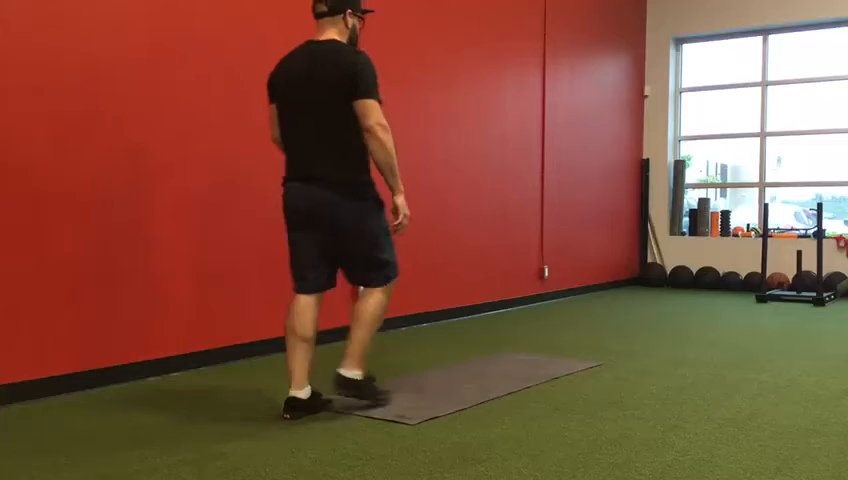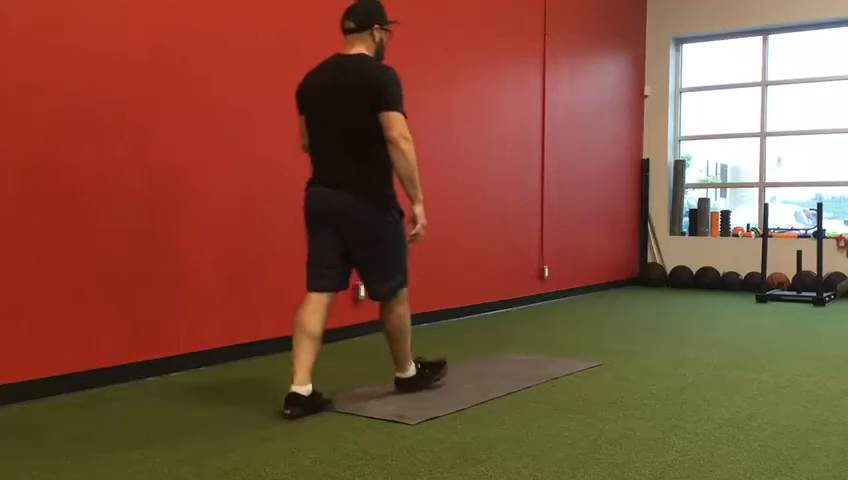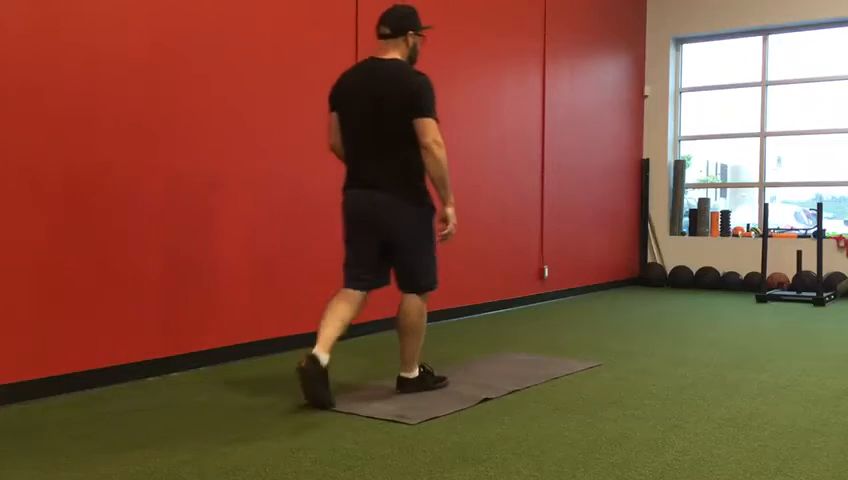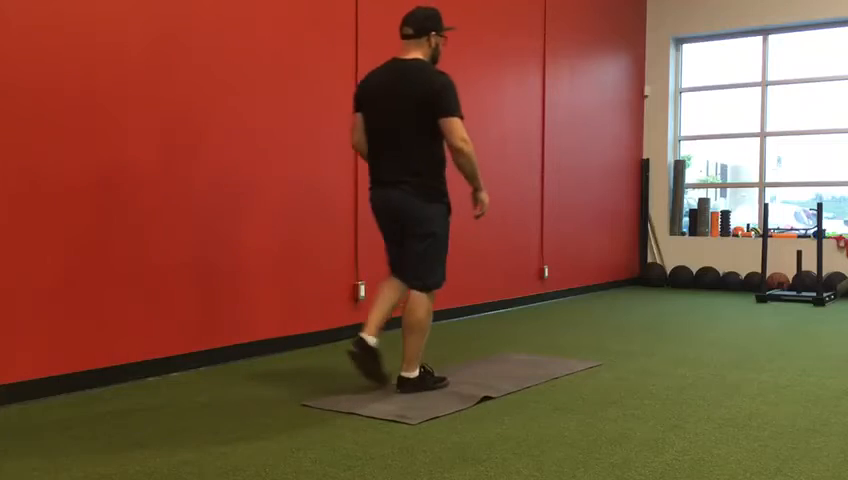
dt=0.2s
person 1, frame 1
left shoulder: (284, 68)
right shoulder: (354, 62)
left elbow: (278, 134)
right elbow: (375, 128)
right wrist: (398, 190)
left hip: (299, 191)
right hip: (348, 193)
left knee: (307, 290)
right knee: (380, 278)
left ankle: (300, 393)
right ankle: (352, 371)
person 1, frame 2
left shoulder: (312, 80)
right shoulder: (381, 76)
left elbow: (306, 142)
right elbow: (397, 140)
right wrist: (417, 201)
left hip: (321, 196)
right hip: (370, 201)
left knee: (319, 291)
right knee: (392, 291)
left ankle: (300, 390)
right ankle: (406, 372)
person 1, frame 3
left shoulder: (346, 81)
right shoulder: (414, 82)
left elbow: (335, 142)
right elbow: (432, 145)
right wrist: (447, 202)
left hip: (358, 197)
right hip: (405, 201)
left knee: (356, 287)
right knee: (417, 288)
left ankle: (318, 357)
right ankle: (411, 374)
person 1, frame 4
left shoulder: (371, 81)
right shoulder: (436, 82)
left elbow: (359, 141)
right elbow: (459, 143)
right wrist: (479, 188)
left hip: (383, 193)
right hip: (423, 198)
left knee: (404, 274)
right knee: (424, 286)
left ankle: (368, 339)
right ankle: (411, 373)
